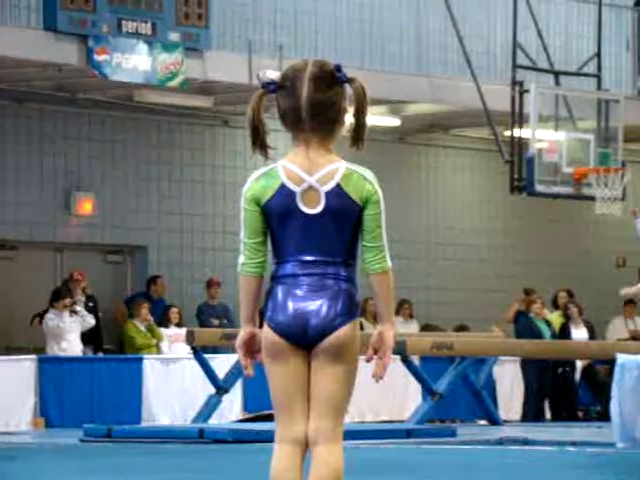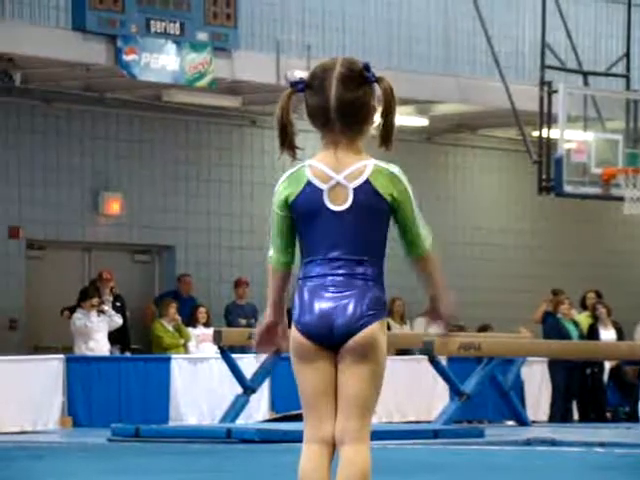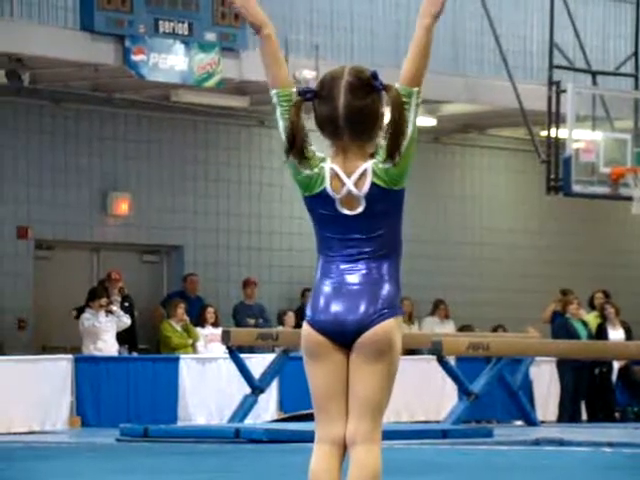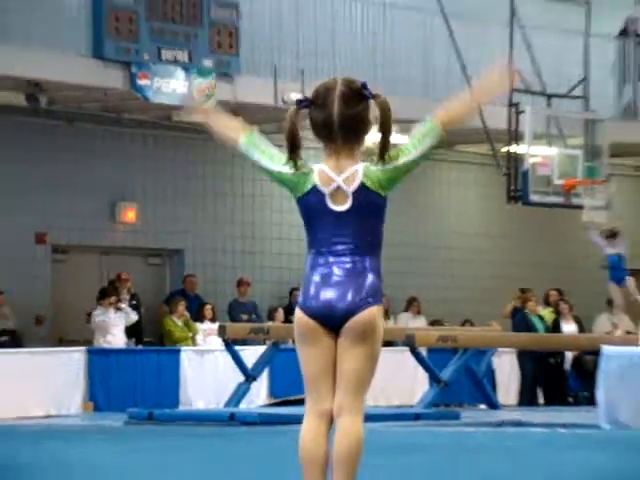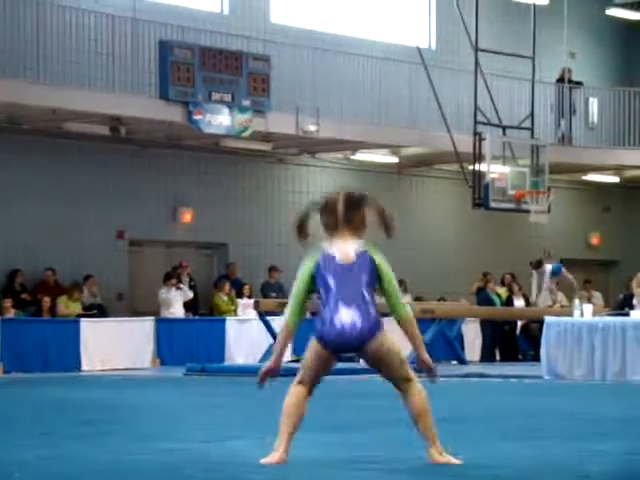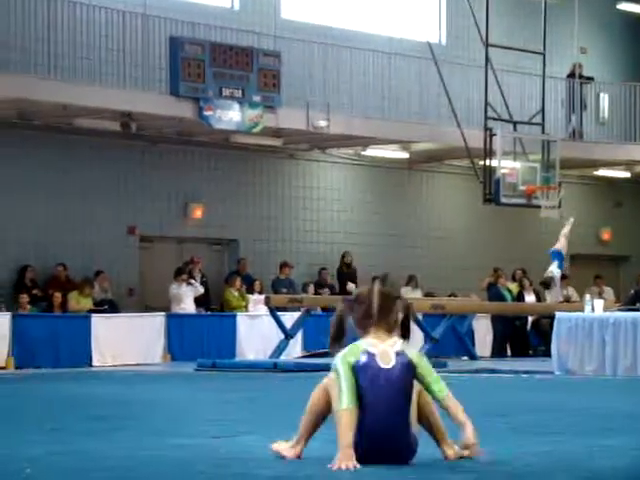
dt=0.5s
person 1, frame 1
left shoulder: (260, 184)
right shoulder: (361, 183)
left elbow: (252, 261)
right elbow: (376, 259)
left wrist: (247, 324)
right wrist: (386, 323)
left hip: (283, 314)
right hip: (336, 314)
left knee: (289, 437)
right knee: (326, 437)
person 1, frame 2
left shoulder: (294, 181)
right shoulder: (389, 179)
left elbow: (280, 257)
right elbow: (419, 247)
left wrist: (271, 312)
right wrist: (440, 296)
left hip: (311, 314)
right hip: (363, 314)
left knee: (317, 437)
right knee: (354, 437)
person 1, frame 3
left shoulder: (308, 175)
right shoulder: (390, 172)
left elbow: (283, 97)
right elbow: (409, 94)
left hip: (324, 312)
right hip: (376, 314)
left knee: (328, 436)
right knee: (363, 437)
person 1, frame 4
left shoulder: (298, 177)
right shoulder: (380, 174)
left elbow: (248, 142)
right elbow: (434, 126)
left wrist: (209, 115)
right wrist: (486, 90)
left hip: (315, 299)
right hip: (361, 299)
left knee: (316, 411)
right knee: (349, 412)
person 1, frame 5
left shoulder: (314, 261)
right shoulder: (373, 257)
left elbow: (293, 312)
right elbow: (401, 308)
left wrist: (276, 358)
right wrist: (422, 352)
left hip: (331, 332)
right hip: (366, 331)
left knee: (302, 385)
right knee: (408, 383)
person 1, frame 6
left shoulder: (347, 356)
right shoulder: (410, 354)
left elbow: (346, 403)
right elbow: (441, 393)
left wrist: (345, 450)
left hip: (364, 451)
right hip: (403, 453)
left knee: (331, 381)
left ankle: (297, 446)
right ankle: (449, 447)
